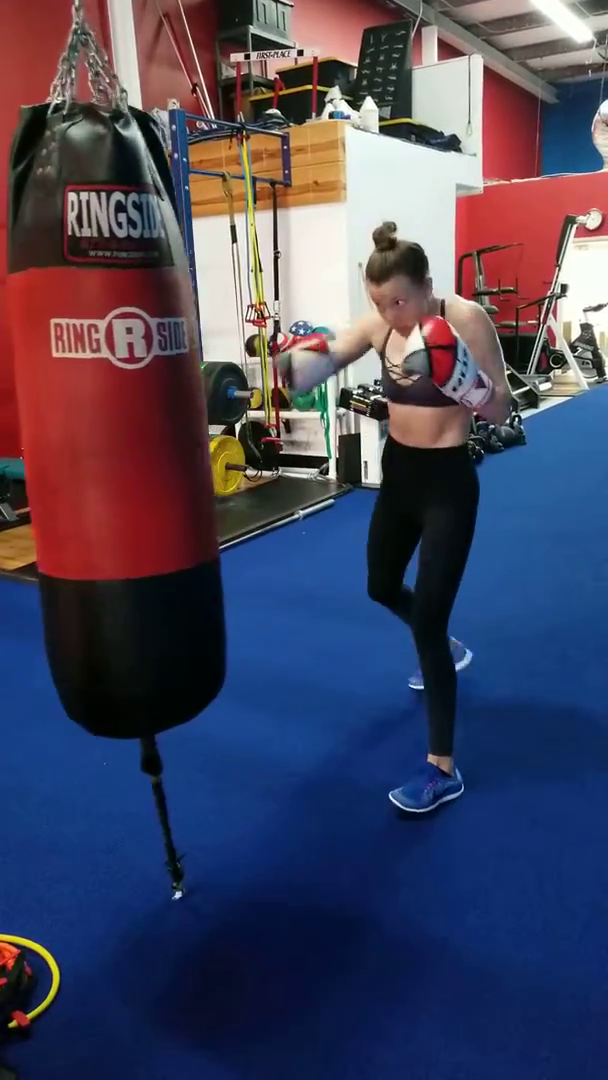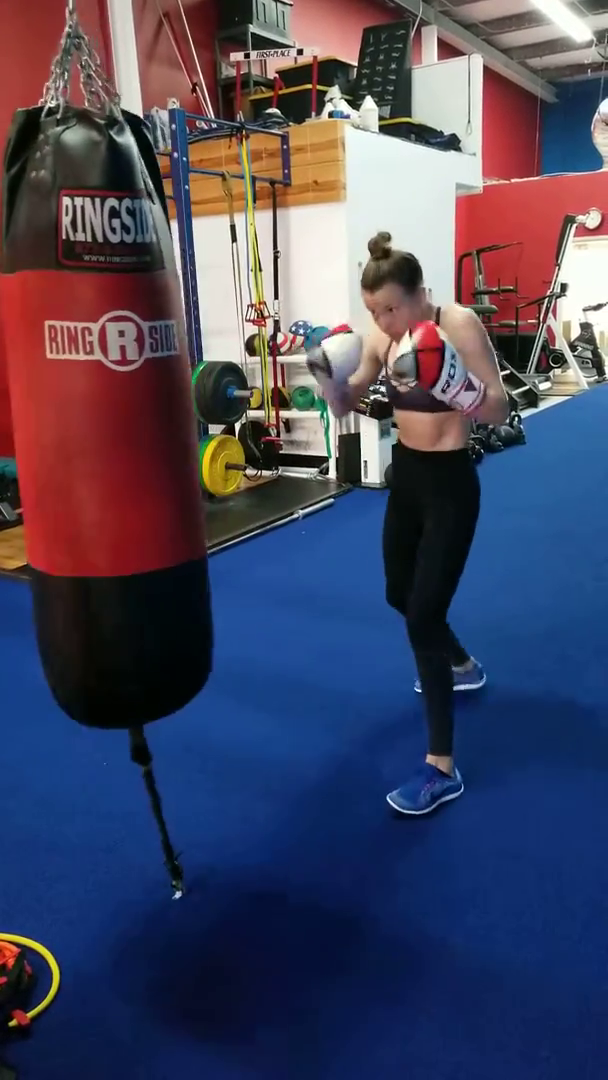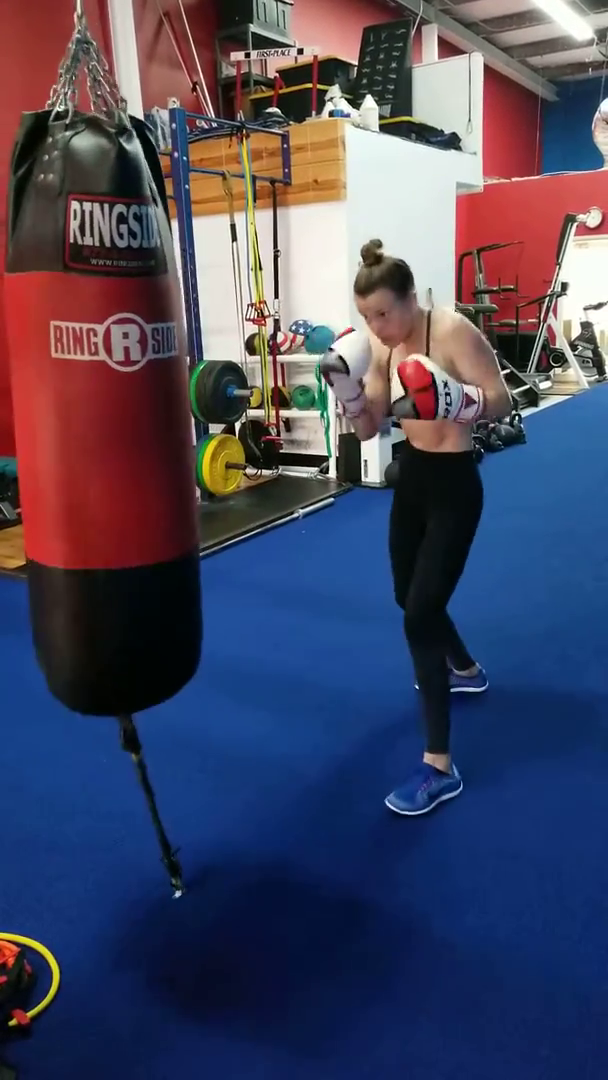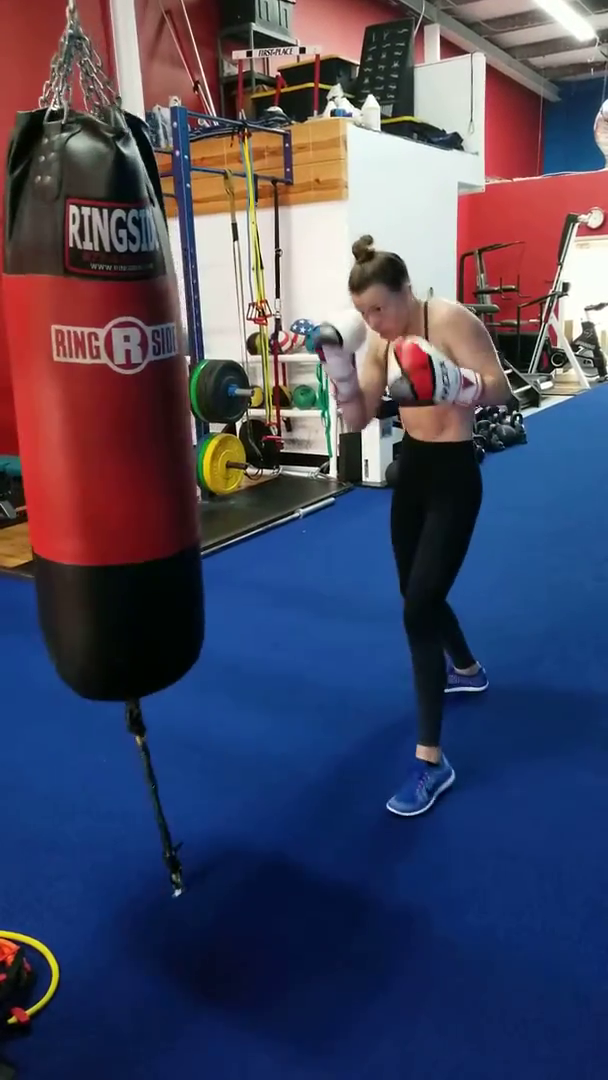
dt=0.1s
person 1, frame 1
left shoulder: (467, 318)
right shoulder: (377, 325)
left elbow: (500, 409)
right elbow: (322, 363)
left wrist: (459, 374)
right wrist: (302, 365)
left hip: (446, 481)
right hip: (396, 471)
left knee: (428, 615)
right knee: (382, 589)
left ankle: (443, 768)
right ankle: (448, 655)
person 1, frame 2
left shoulder: (460, 325)
right shoulder: (382, 338)
left elbow: (495, 412)
right elbow: (346, 401)
left wrist: (446, 380)
right wrist: (335, 386)
left hip: (450, 483)
right hip: (406, 474)
left knee: (424, 621)
right knee: (401, 593)
left ankle: (442, 768)
right ankle: (461, 667)
person 1, frame 3
left shoulder: (452, 329)
right shoulder: (381, 348)
left elbow: (500, 401)
right elbow: (368, 426)
left wrist: (445, 396)
right wrist: (345, 387)
left hip: (453, 484)
right hip: (410, 477)
left knee: (419, 616)
right knee: (411, 599)
left ankle: (439, 769)
right ankle: (467, 671)
person 1, frame 4
left shoulder: (450, 318)
right shoulder: (379, 342)
left elbow: (499, 391)
right elbow: (357, 420)
left wrist: (443, 381)
right wrist: (338, 369)
left hip: (453, 475)
right hip: (411, 469)
left knee: (419, 609)
right knee: (418, 591)
left ankle: (431, 760)
right ankle: (467, 670)
